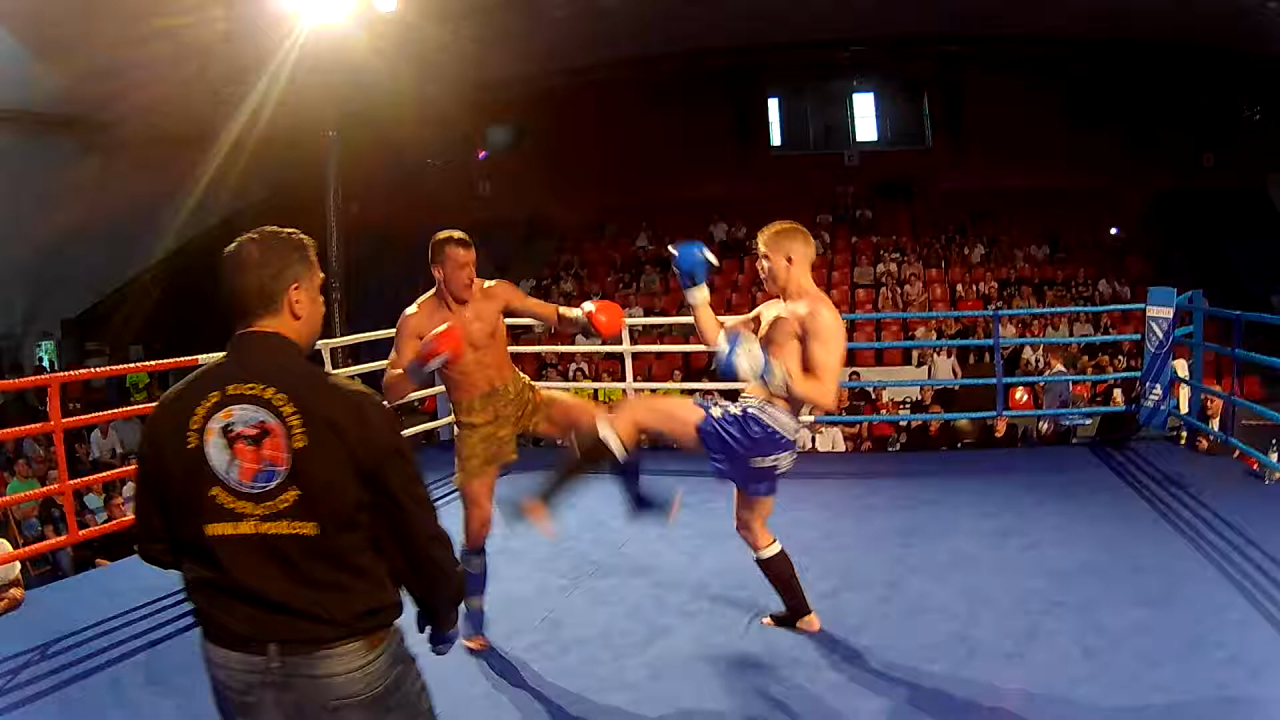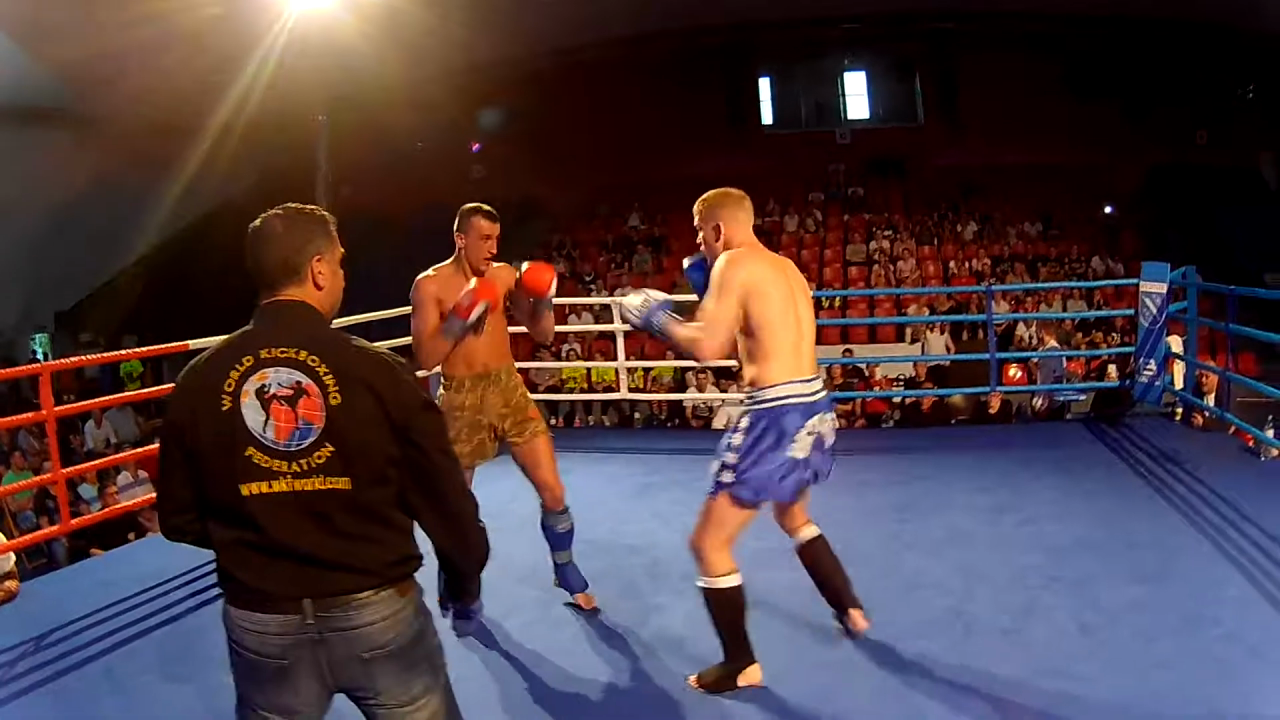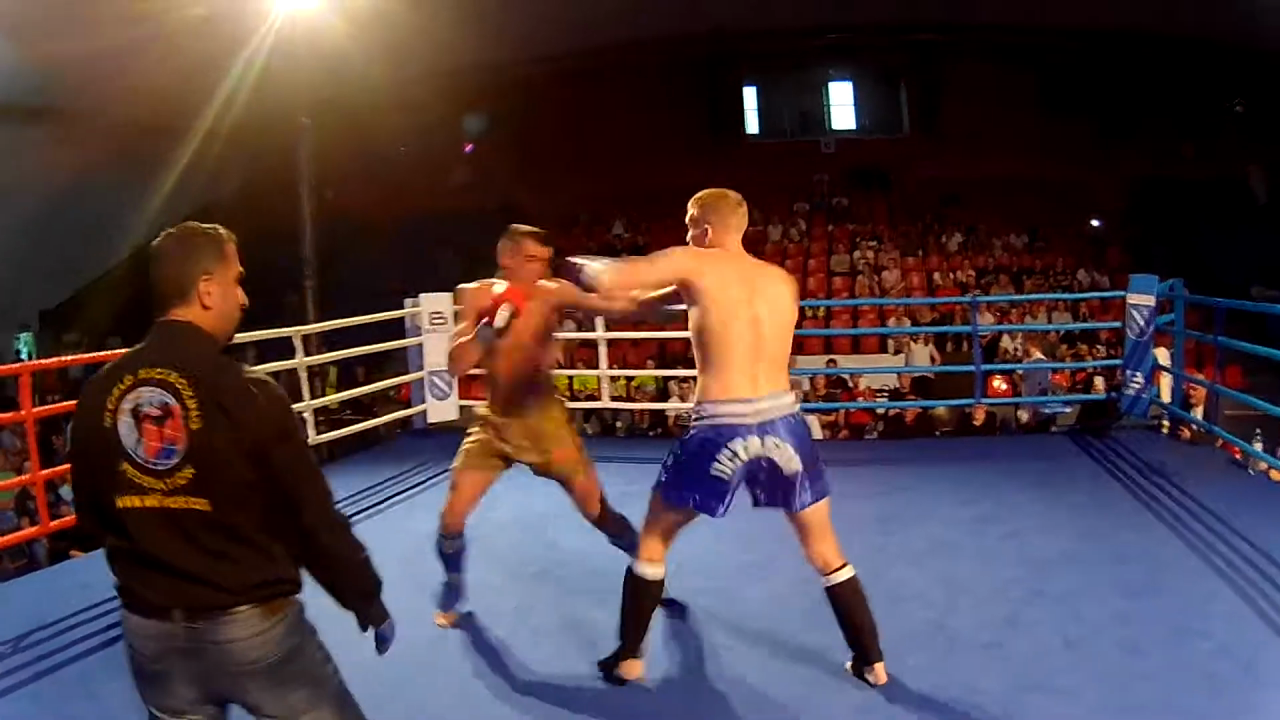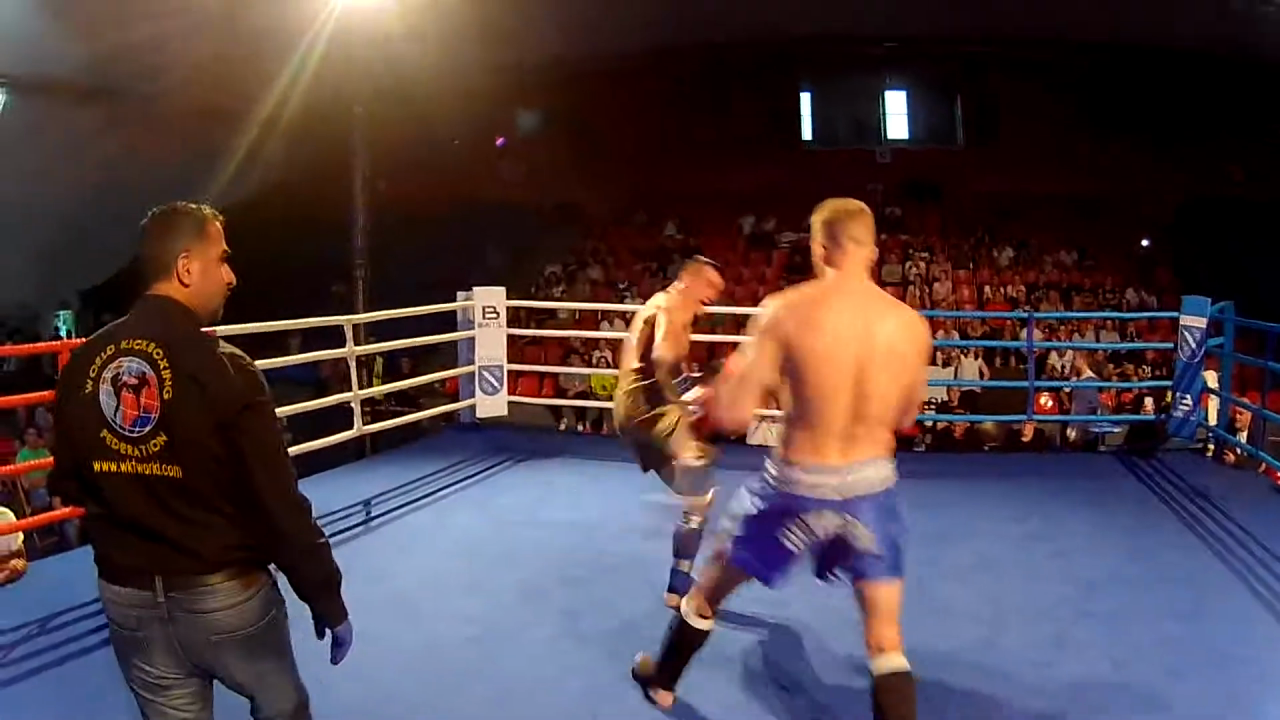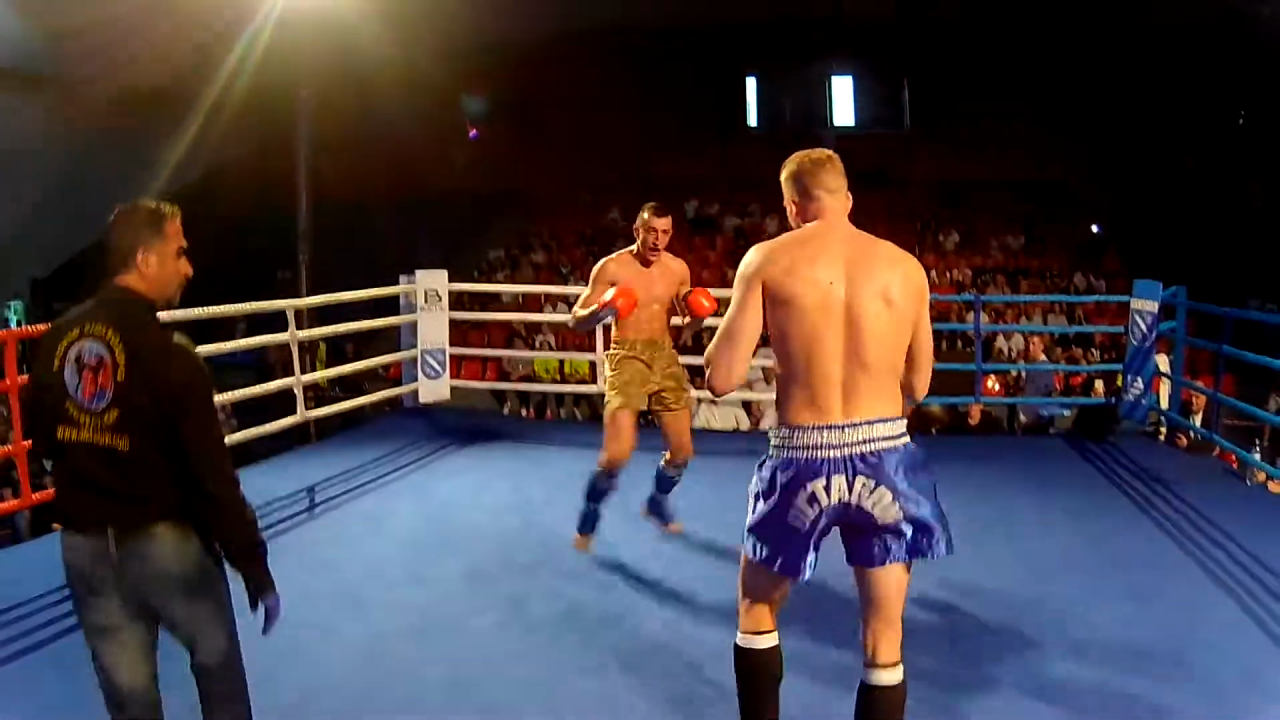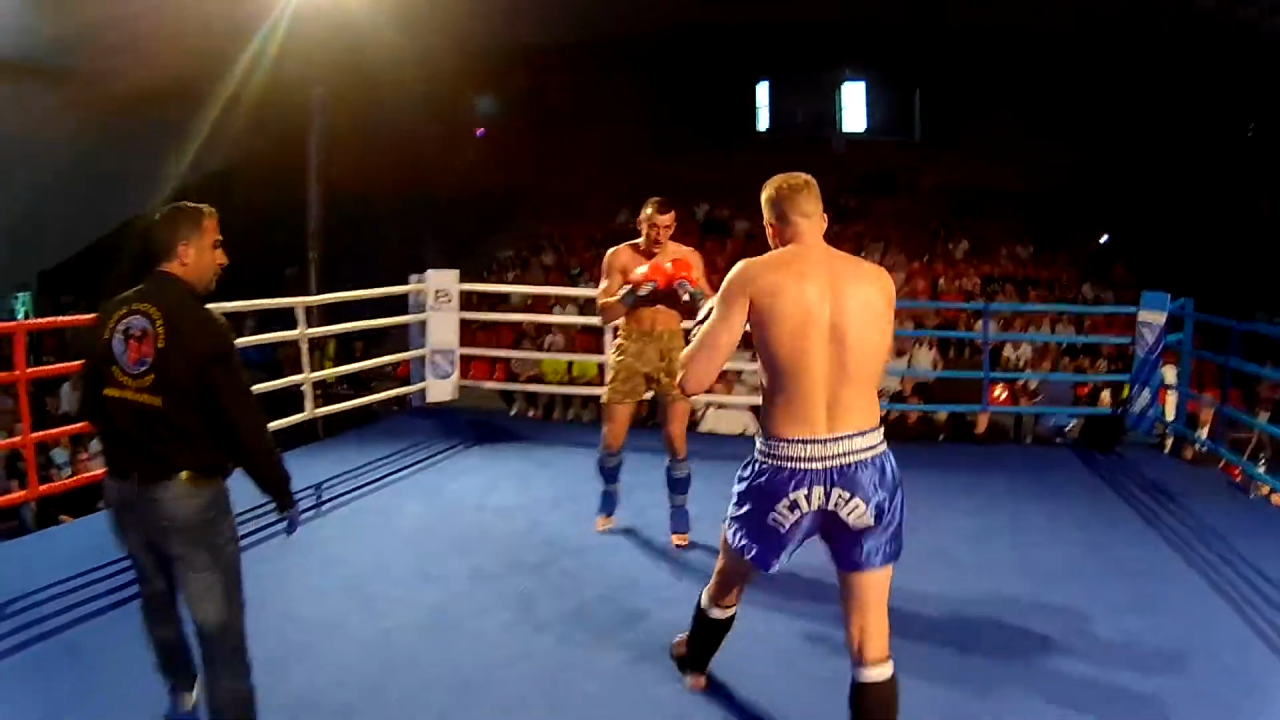
dt=0.4s
person 1, frame 1
left shoulder: (173, 414)
right shoulder: (349, 408)
left elbow: (157, 544)
right elbow: (417, 537)
right wrist: (442, 612)
left hip: (236, 662)
right hip: (352, 660)
person 1, frame 2
left shoulder: (200, 382)
right shoulder: (376, 370)
left elbow: (179, 518)
right elbow: (445, 497)
right wrist: (465, 581)
left hip: (261, 625)
right hip: (377, 613)
person 1, frame 3
left shoulder: (99, 395)
right shoulder: (245, 396)
left elbow: (92, 518)
right elbow: (313, 521)
right wrist: (368, 602)
left hip: (153, 632)
right hip: (252, 626)
person 1, frame 4
left shoulder: (83, 364)
right shoulder: (221, 368)
left elbow: (69, 483)
right elbow: (276, 503)
right wrist: (327, 600)
left hip: (129, 598)
right hip: (227, 596)
person 1, frame 5
left shoulder: (56, 340)
right shoulder: (165, 354)
left elbow: (45, 443)
right elbow: (211, 473)
right wrist: (255, 568)
left hip: (86, 547)
right hip: (168, 544)
right knee: (217, 667)
person 1, frame 6
left shoulder: (111, 316)
right shoulder: (201, 326)
left elbow: (93, 406)
right elbow: (244, 426)
right wrist: (283, 494)
left hip: (124, 491)
right hip: (189, 494)
left knee: (157, 596)
right knee: (220, 628)
person 2, frame 1
left shoulder: (819, 313)
right shoulder: (775, 308)
left elbow: (825, 397)
right elbow: (719, 343)
left wrist: (765, 371)
right wrist: (694, 284)
left hip: (757, 428)
right hip: (769, 437)
left knee: (632, 412)
right knee: (753, 527)
left ankle: (546, 499)
right ankle: (801, 613)
person 2, frame 2
left shoulder: (732, 265)
right shoulder: (785, 269)
left elbow: (705, 346)
left wrist: (655, 317)
left hip: (774, 412)
right hip: (813, 405)
left knee: (709, 544)
right knee: (792, 518)
left ankle: (740, 664)
right ankle: (850, 610)
person 2, frame 3
left shoulder: (691, 267)
right shoulder: (783, 282)
left elbow: (613, 281)
left wrist: (591, 268)
left hip: (720, 430)
right hip: (784, 424)
left knee: (655, 537)
right knee: (824, 551)
left ankle: (627, 657)
right ankle: (871, 660)
person 2, frame 4
left shoulder: (785, 312)
right shoulder: (912, 325)
left elbow: (725, 413)
left hip: (794, 487)
right hip: (872, 488)
left knee: (715, 588)
right knee: (886, 645)
left ankle: (663, 678)
person 2, frame 5
left shoulder: (766, 260)
right shoulder: (906, 268)
left elbow: (721, 377)
right elbow: (918, 385)
left hip: (804, 459)
right hip: (886, 457)
left knee: (757, 607)
right knee: (884, 639)
person 2, frame 6
left shoulder: (751, 277)
right shoulder: (879, 282)
left elbow: (693, 380)
left wrist: (710, 324)
left hip: (785, 467)
right hip: (863, 464)
left knee: (729, 578)
right knee: (870, 636)
left ankle: (696, 659)
person 3, frame 1
left shoulder: (495, 292)
right shoulder: (416, 319)
left elbow: (552, 315)
right elbow: (392, 388)
left wrist: (583, 316)
right wrist: (425, 365)
left hip: (517, 397)
right hip: (475, 417)
left knee: (601, 420)
right knee: (477, 529)
left ankle: (637, 496)
right ankle: (473, 615)
person 3, frame 2
left shoulder: (506, 276)
right shoulder: (430, 283)
left elbow: (543, 334)
right elbow: (427, 358)
left wrist: (544, 300)
right wrist: (462, 318)
left hip: (510, 390)
right hip: (461, 399)
left knee: (553, 492)
left ankle: (566, 574)
person 3, frame 3
left shoulder: (553, 294)
right shoulder: (476, 296)
left elbow: (614, 304)
right elbow: (458, 365)
right wrist: (492, 325)
left hip: (545, 416)
right hip: (496, 418)
left knee: (596, 510)
right knee: (453, 517)
right ankle: (452, 590)
person 3, frame 4
left shoulder: (675, 316)
right shoulder: (672, 306)
right elbow: (663, 354)
right wrist: (692, 390)
left hip: (653, 406)
right hip: (646, 400)
left knee: (697, 496)
left ankle: (678, 584)
person 3, frame 5
left shoulder: (678, 269)
right shoulder: (610, 268)
left elbow: (690, 320)
right elbow: (576, 320)
left wrist: (699, 314)
right wrist: (597, 313)
left hip: (665, 359)
right hip: (626, 360)
left knee: (682, 452)
right knee: (619, 453)
left ankle: (657, 502)
right ankle: (589, 516)
person 3, frame 6
left shoulder: (688, 257)
right shoulder: (618, 257)
right elbow: (605, 313)
left wrist: (694, 293)
right wrist: (630, 293)
left hip: (671, 349)
right hip: (630, 349)
left knee: (676, 442)
right knee: (612, 439)
left ankle: (679, 515)
right ankle: (609, 496)
